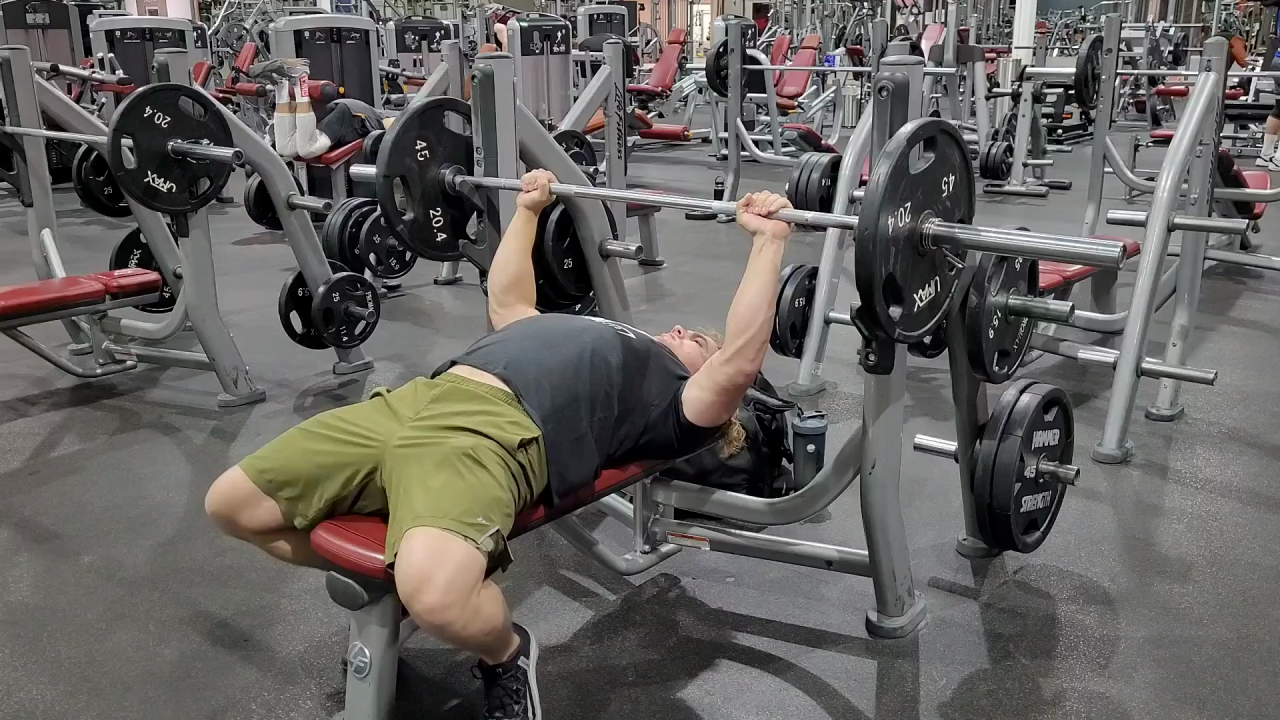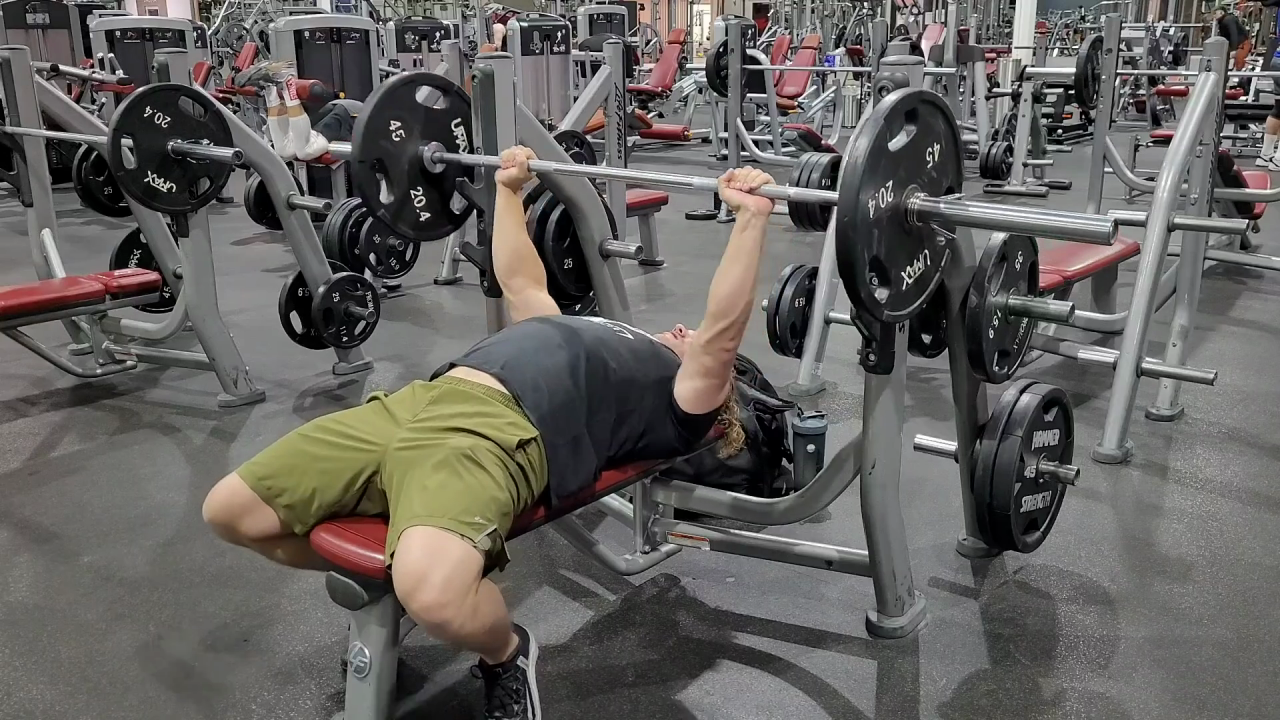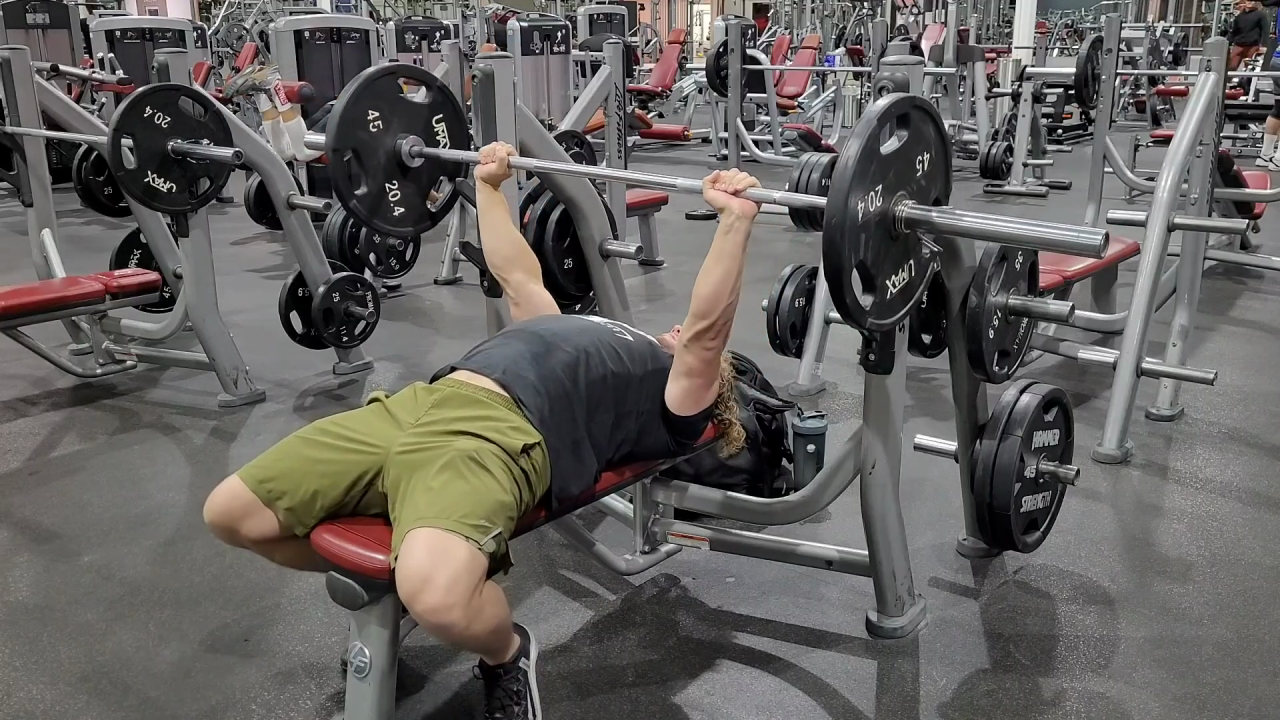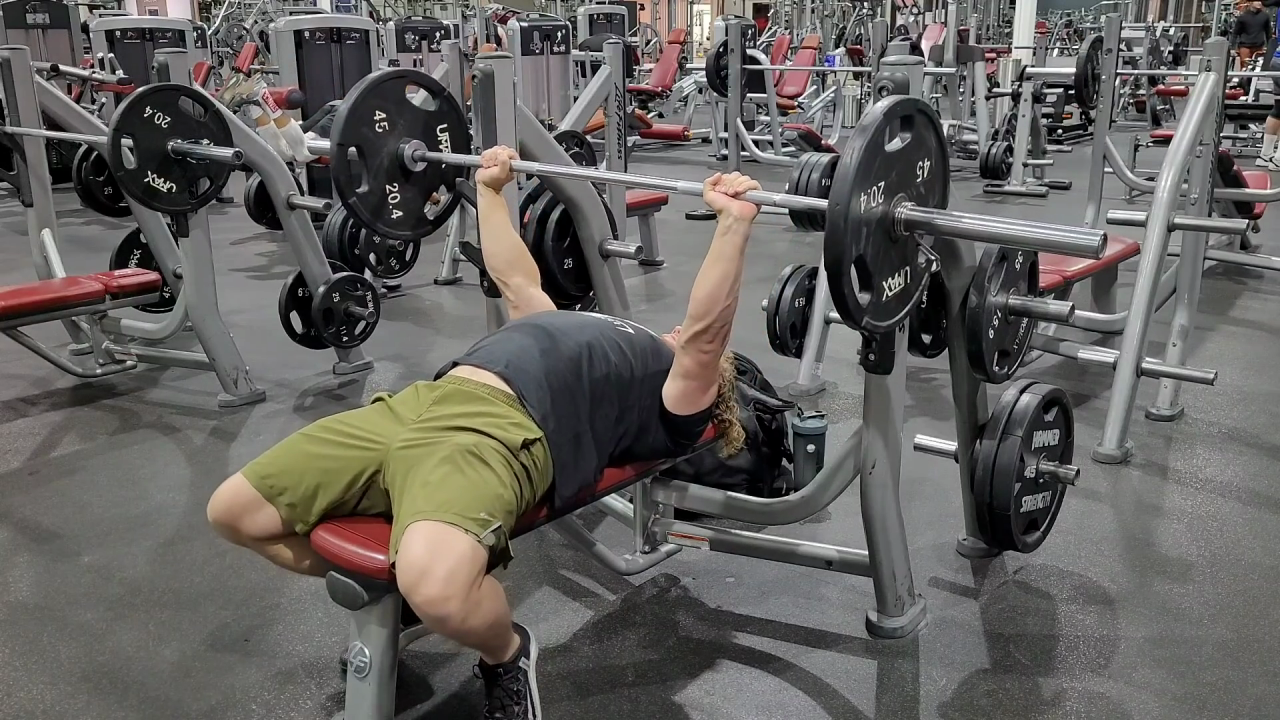
dt=0.5s
person 1, frame 1
left shoulder: (677, 396)
right shoulder: (595, 347)
left elbow: (740, 362)
right elbow: (506, 305)
left wrist: (769, 240)
right wrist: (527, 211)
left hip: (498, 430)
left knee: (435, 595)
right knee: (231, 504)
left ankle: (507, 655)
right ankle: (382, 576)
person 1, frame 2
left shoulder: (676, 400)
right shoulder: (589, 340)
left elbow: (724, 332)
right elbow: (520, 284)
left wrist: (751, 217)
right wrist: (508, 189)
left knee: (433, 595)
right knee: (229, 511)
left ankle: (507, 655)
right ankle: (379, 575)
person 1, frame 3
left shoulder: (677, 396)
right shoulder: (589, 337)
left elbow: (707, 330)
right elbow: (518, 277)
left wrist: (735, 219)
right wrist: (488, 184)
left knee: (438, 597)
right knee: (229, 513)
left ankle: (509, 656)
person 1, frame 4
left shoulder: (676, 399)
right shoulder: (584, 343)
left elbow: (705, 332)
right elbow: (516, 280)
left wrist: (733, 223)
right wrist: (489, 188)
left knee: (436, 589)
right knee: (234, 511)
left ankle: (507, 655)
